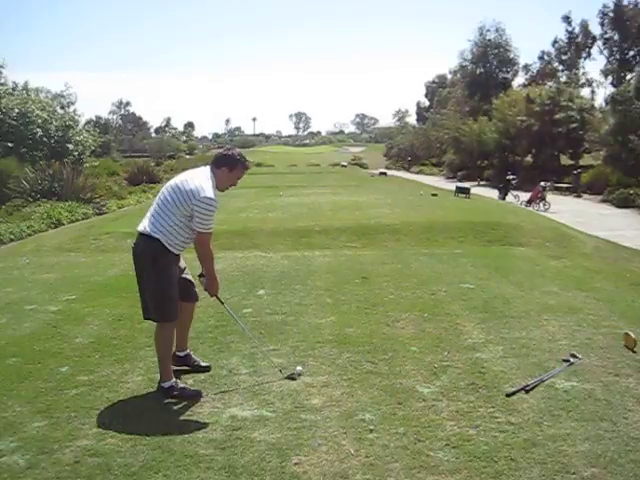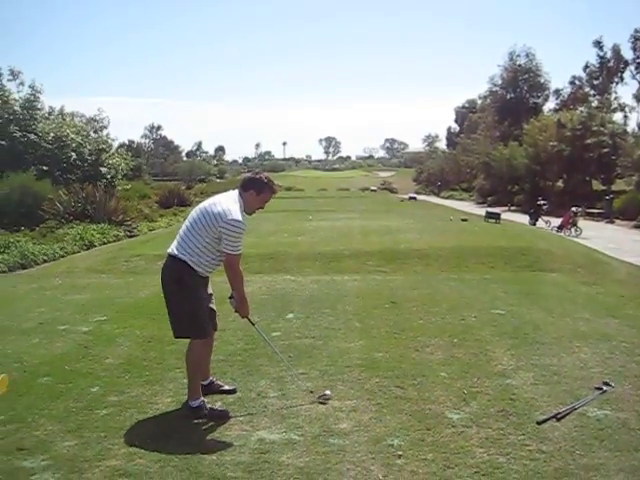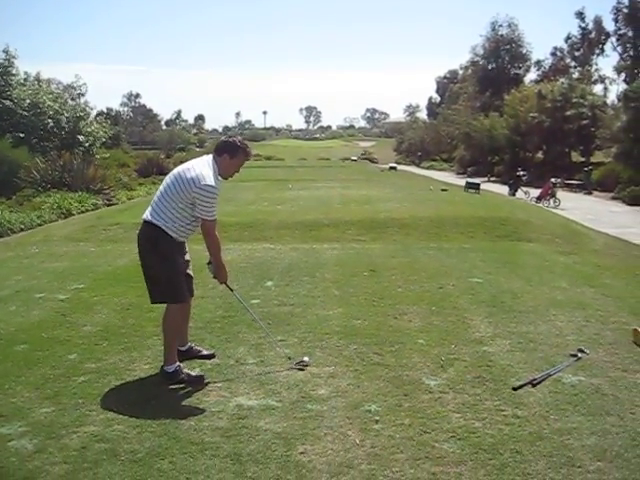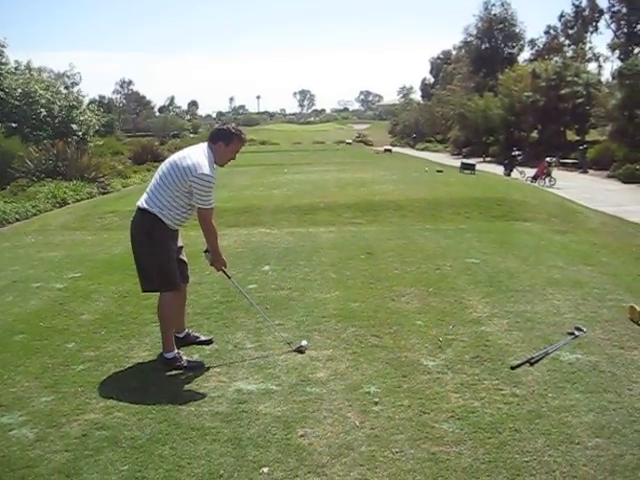
dt=1s
person 1, frame 1
left shoulder: (196, 176)
right shoulder: (206, 196)
left elbow: (197, 239)
right elbow: (203, 245)
left wrist: (206, 272)
right wrist: (211, 278)
left hip: (162, 248)
right hip: (155, 251)
left knee: (187, 297)
right knee: (167, 316)
left ankle: (181, 353)
right ankle: (167, 382)
person 1, frame 2
left shoulder: (225, 200)
right shoulder: (233, 218)
left elbow: (227, 261)
right elbow: (233, 266)
left wrist: (236, 294)
right wrist: (241, 300)
left hip: (191, 270)
right hip: (183, 273)
left knee: (208, 329)
right knee: (200, 335)
left ankle: (205, 381)
right ankle: (194, 400)
person 1, frame 3
left shoulder: (201, 166)
right shoulder: (206, 183)
left elbow: (204, 227)
right elbow: (209, 232)
left wrist: (214, 260)
right wrist: (219, 265)
left hip: (168, 236)
right hip: (159, 238)
left knee: (185, 295)
right knee: (176, 299)
left ankle: (183, 346)
right ankle: (170, 366)
person 1, frame 4
left shoulder: (196, 153)
right shoulder: (203, 172)
left elbow: (202, 216)
right elbow: (206, 220)
left wrist: (211, 246)
right wrist: (216, 254)
left hip: (162, 223)
right hip: (153, 226)
left knee: (180, 280)
right knee: (170, 287)
left ankle: (180, 333)
right ankle: (169, 353)
